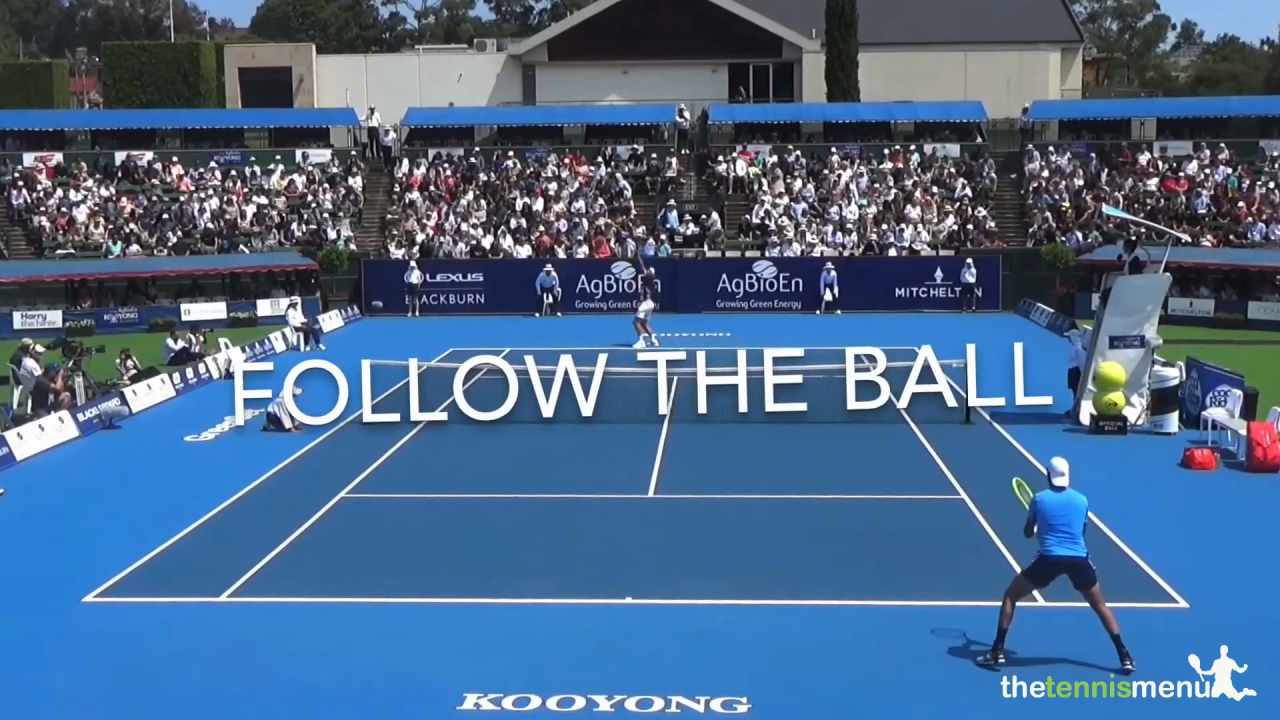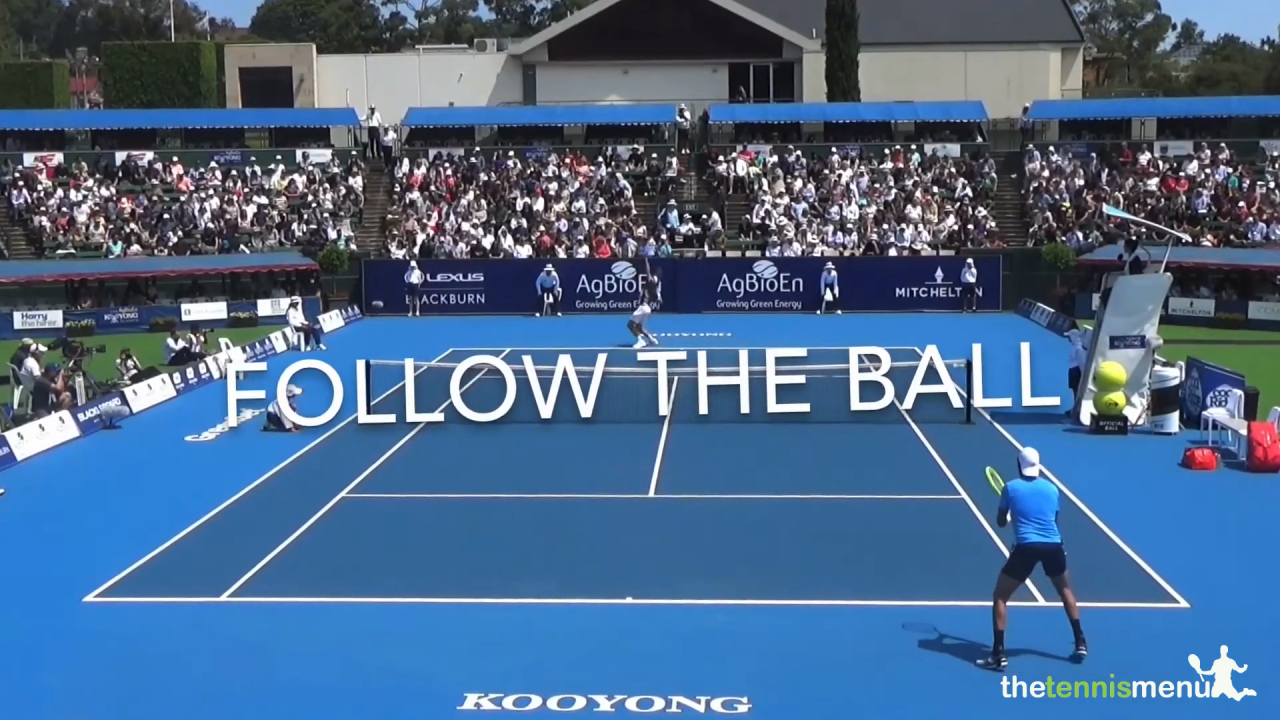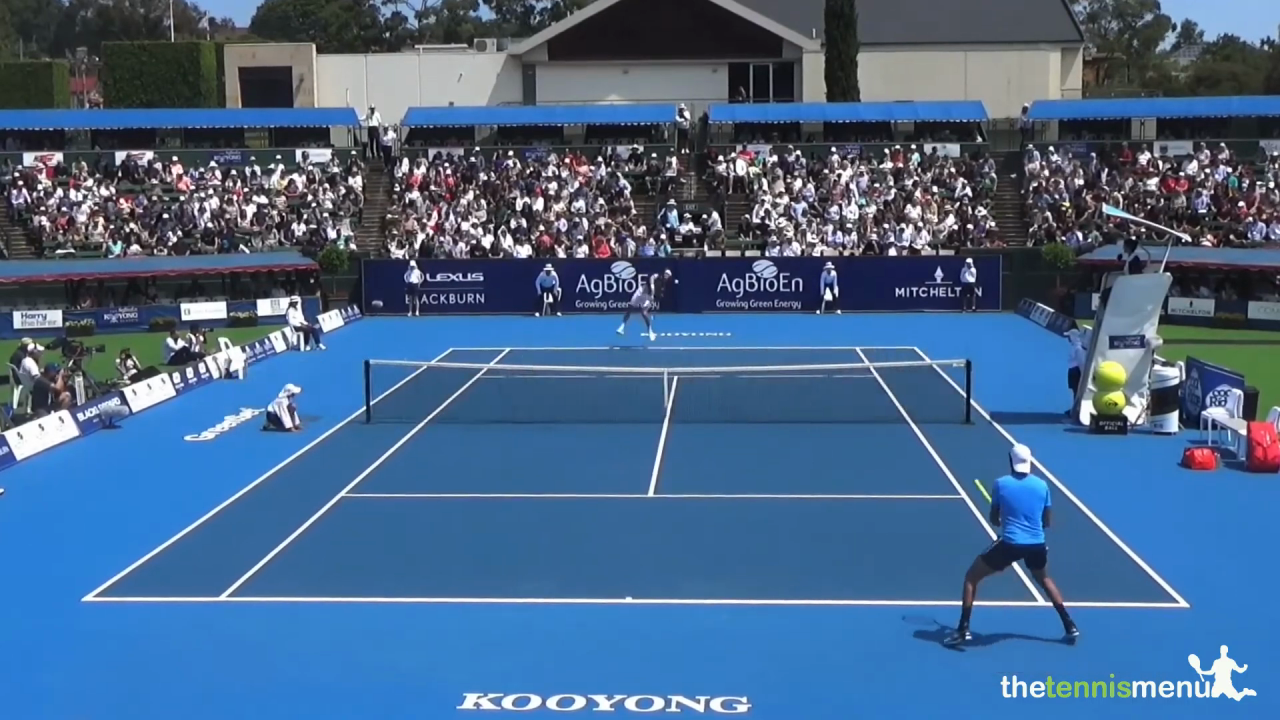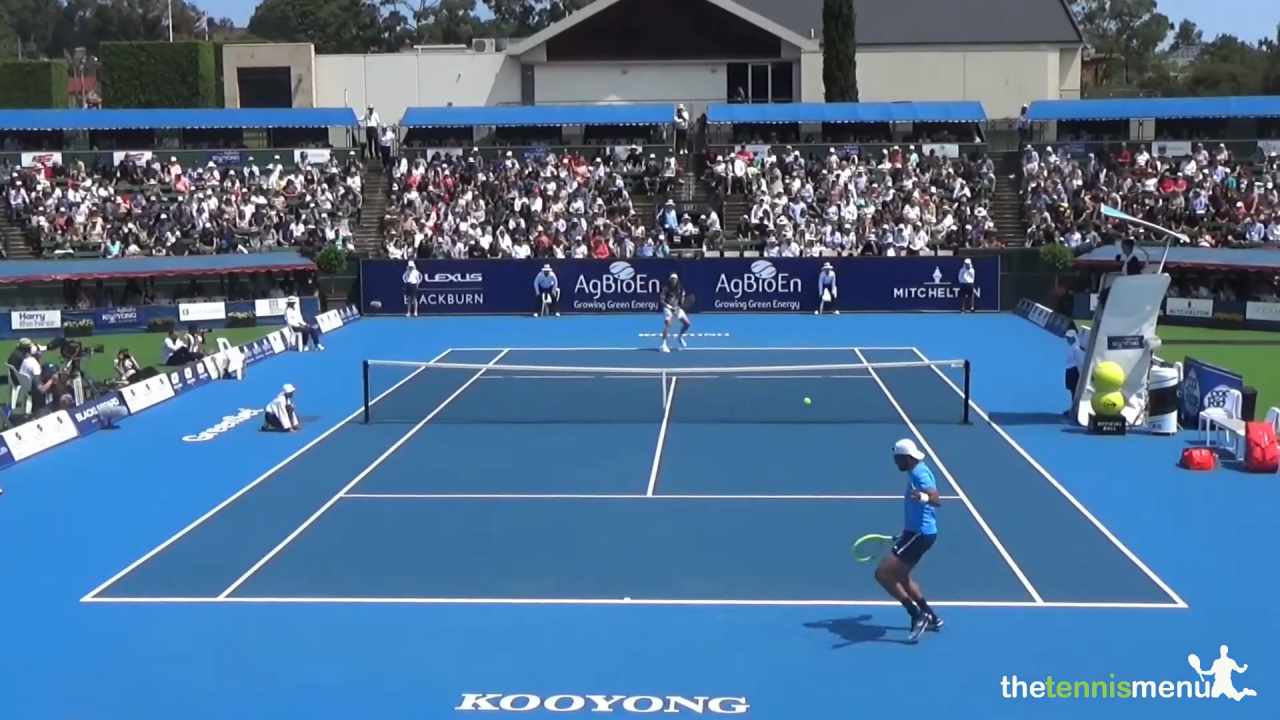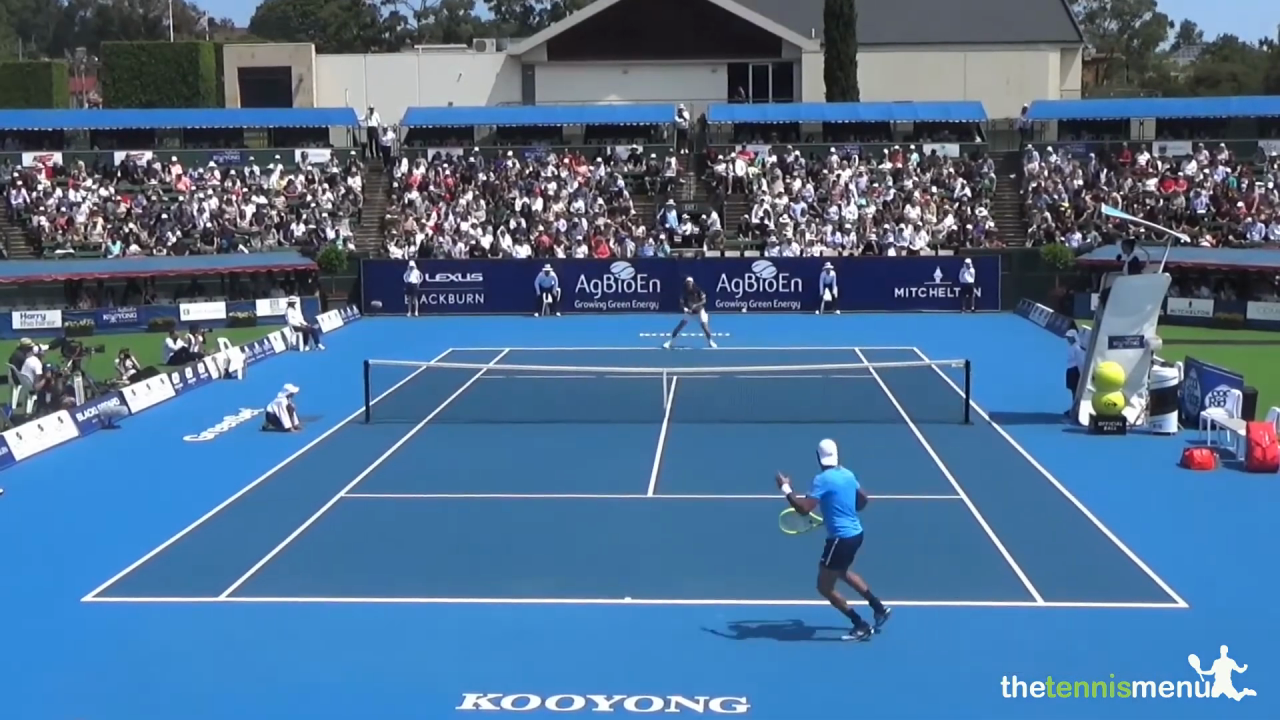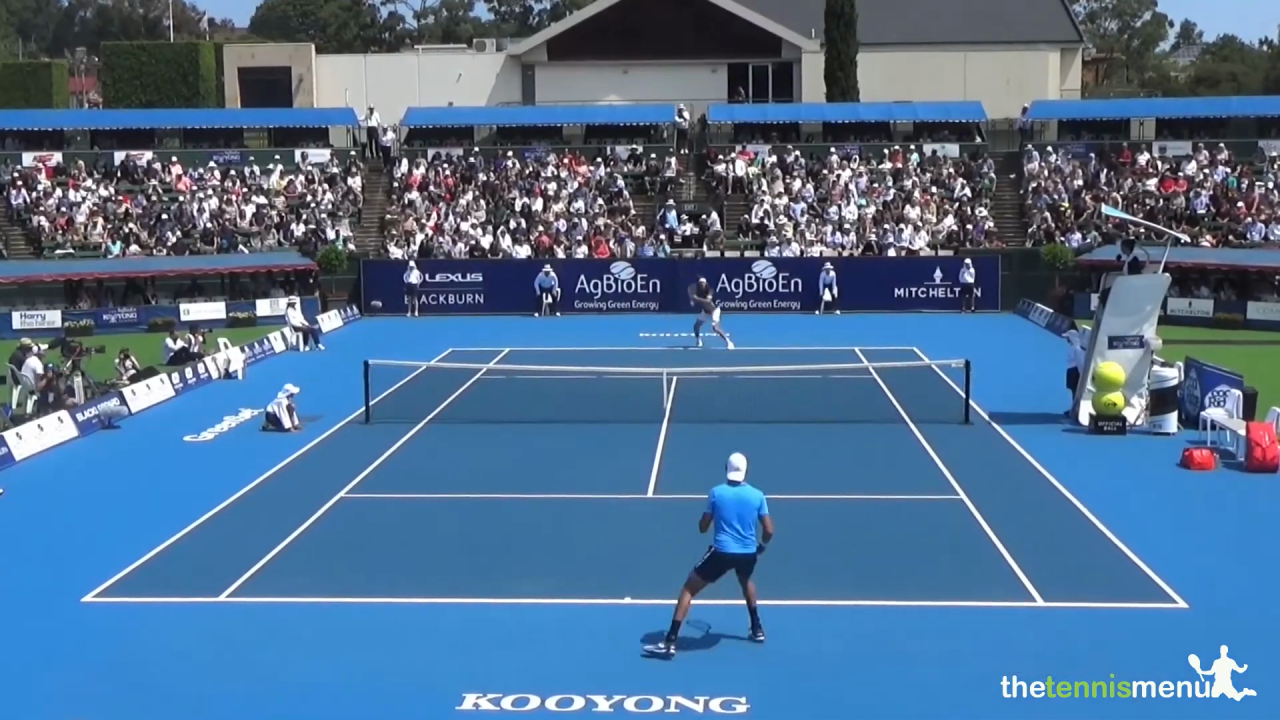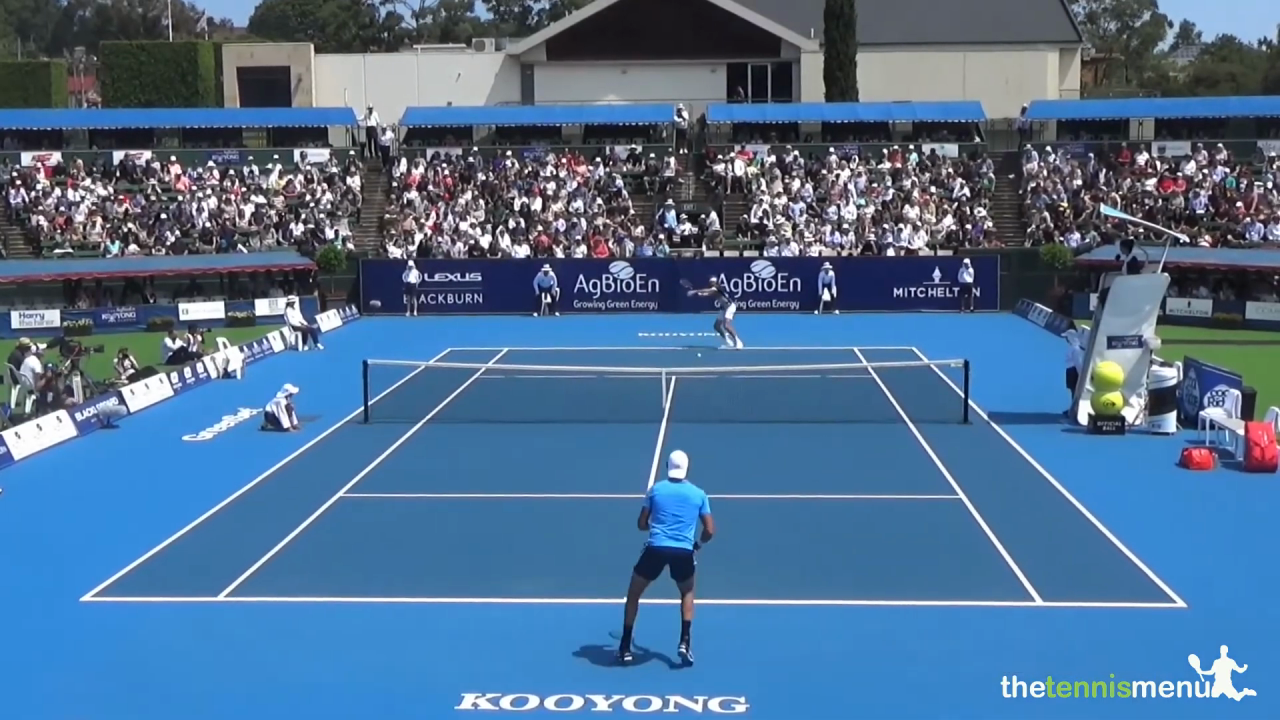
dt=0.4s
person 1, frame 1
left shoulder: (1039, 499)
right shoulder: (1080, 500)
left elbow: (1029, 531)
left hip: (1048, 559)
right hip: (1078, 559)
left knee: (1010, 596)
right knee: (1100, 607)
left ankle: (997, 652)
right ankle: (1125, 658)
person 1, frame 2
left shoulder: (1011, 488)
right shoulder: (1052, 489)
left elbow: (1001, 522)
left hip: (1026, 547)
right hip: (1053, 546)
left knee: (1000, 598)
right knee: (1065, 590)
left ankle: (998, 654)
right ankle: (1080, 643)
person 1, frame 3
left shoulder: (1002, 484)
right shoulder: (1042, 485)
left elbow: (994, 519)
right elbow: (1047, 521)
left hip: (1011, 544)
right hip: (1036, 544)
left knee: (971, 578)
right knee: (1044, 580)
left ankle: (963, 629)
right ankle: (1070, 627)
person 1, frame 4
left shoulder: (919, 472)
right shoulder: (917, 472)
left elbow: (935, 500)
left wrist: (921, 497)
left hip: (920, 534)
right hip: (920, 533)
left knee: (883, 574)
right knee: (900, 577)
left ankle: (918, 616)
right ankle: (931, 617)
person 1, frame 5
left shoulder: (822, 479)
right shoulder: (848, 475)
left elbow: (804, 509)
right elbow: (863, 499)
left wrist: (785, 488)
left hip: (841, 538)
right hip: (855, 534)
left knee: (825, 587)
right knee: (843, 572)
left ankle: (862, 627)
right ankle: (878, 606)
person 1, frame 6
left shoulder: (716, 493)
right shoulder: (756, 495)
left elbow: (703, 526)
right elbow: (768, 531)
right wrist: (762, 545)
left hip: (720, 553)
right hip: (747, 554)
left knee: (688, 592)
right knee: (747, 583)
left ankle: (670, 642)
right ankle: (757, 630)
person 1, frame 7
left shoulder: (656, 489)
right shoulder: (699, 494)
left elbow: (642, 524)
right elbow: (709, 531)
right wrist: (696, 542)
left hip: (657, 549)
right hip: (684, 552)
left knee: (634, 596)
right knee: (687, 593)
left ankle: (625, 649)
right ankle: (684, 643)
